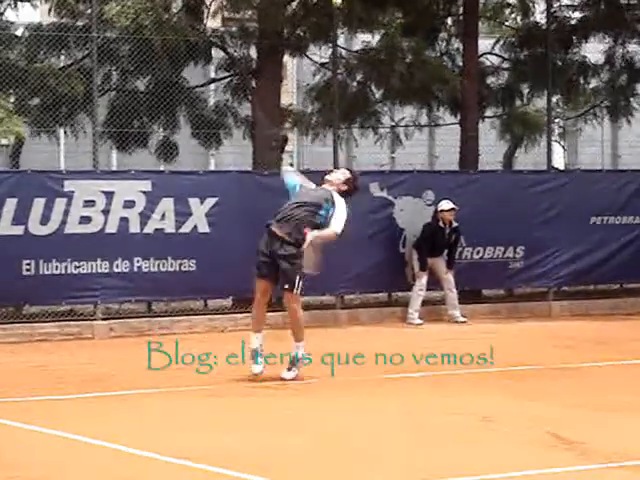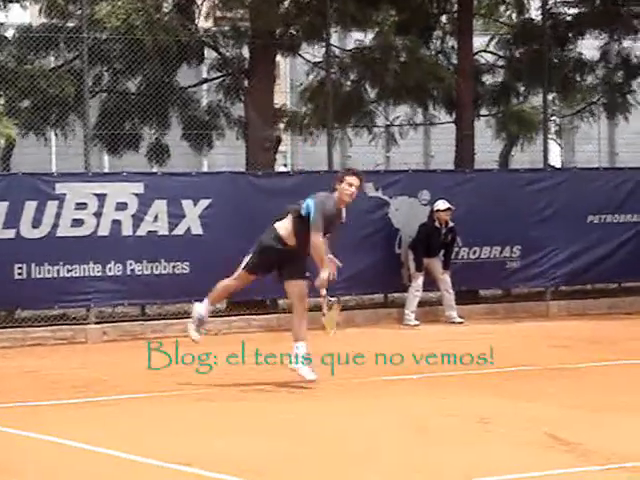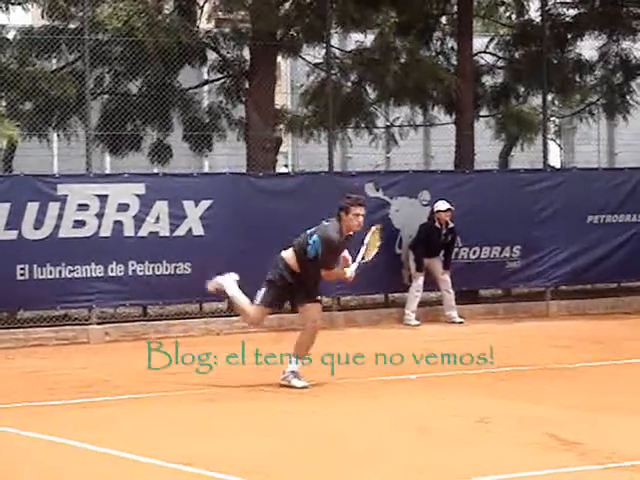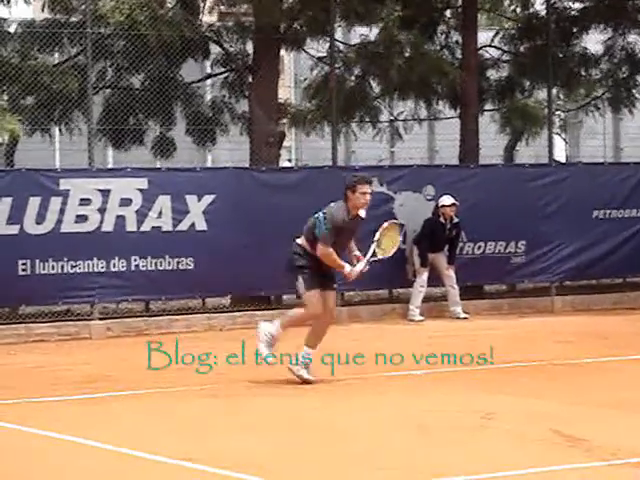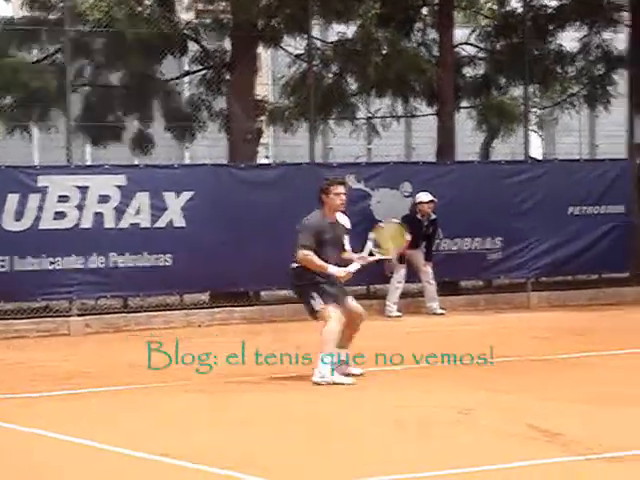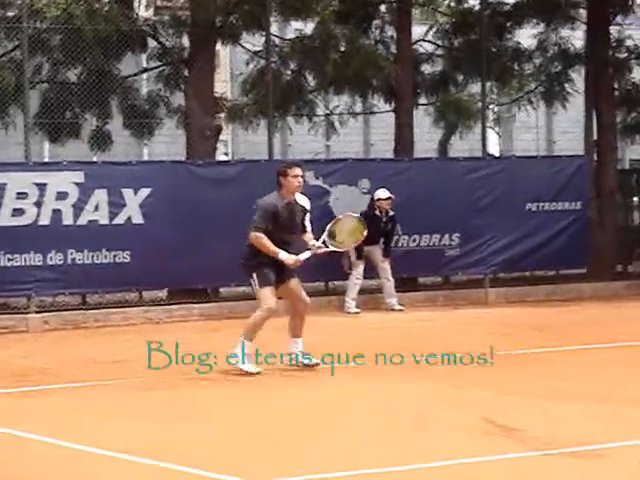
dt=0.2s
person 1, frame 1
left shoulder: (336, 202)
right shoulder: (306, 188)
left elbow: (334, 231)
left wrist: (316, 235)
left hip: (292, 249)
right hip: (271, 239)
left knee: (292, 305)
right knee: (261, 297)
right ankle: (256, 350)
person 1, frame 2
left shoulder: (339, 212)
right shoulder: (325, 202)
right elbow: (315, 238)
left wrist: (325, 257)
right wrist: (322, 270)
left hip: (296, 253)
right hip: (275, 243)
left knee: (300, 303)
right knee: (236, 282)
left ankle: (299, 358)
right ankle: (202, 310)
person 1, frame 3
left shoulder: (343, 231)
right shoulder: (330, 237)
right elbow: (328, 273)
left wrist: (345, 256)
right wrist: (345, 274)
left hip: (306, 278)
right hip: (284, 272)
left knee: (313, 324)
right knee: (254, 319)
left ankle: (291, 371)
right ankle: (228, 284)
person 1, frame 4
left shoulder: (359, 213)
right shoulder: (336, 215)
right elbow: (323, 251)
left wrist: (355, 253)
right wrist: (345, 268)
left hip: (325, 263)
right hip: (305, 258)
left knee: (329, 314)
right knee: (315, 311)
left ankle: (302, 360)
right ankle: (270, 330)
person 1, frame 5
left shoulder: (343, 221)
right shoulder: (312, 223)
left elbow: (343, 252)
right elbow: (303, 256)
left wrist: (356, 258)
right wrist: (331, 269)
left hip: (327, 279)
right hip: (308, 279)
left knee: (357, 314)
right knee: (335, 318)
left ankle: (339, 361)
right ankle: (324, 370)
person 1, frame 6
left shoulder: (303, 203)
right shoulder: (269, 204)
left elbow: (304, 232)
right elbow: (255, 236)
left wrist: (311, 242)
right wrist: (282, 254)
left hip: (280, 262)
right hip: (259, 261)
left knee: (301, 302)
right knee: (268, 306)
left ankle: (297, 352)
right ankle: (242, 352)
person 2, frame 1
left shoulder: (455, 229)
right shoulder: (430, 227)
left elbow: (453, 249)
right elbow: (423, 248)
left wrist: (450, 267)
right wrist: (423, 268)
left hip: (438, 256)
right hip: (420, 255)
left knee: (449, 281)
right knee: (421, 283)
left ankle: (455, 314)
right ankle: (412, 316)
person 2, frame 2
left shoulder: (451, 229)
right shoulder: (426, 227)
left elbow: (449, 249)
right elbow: (419, 248)
left wrist: (446, 267)
right wrist: (419, 269)
left hip: (434, 257)
right hip: (417, 255)
left knee: (446, 282)
right knee: (417, 284)
left ankle: (452, 315)
right ankle: (408, 317)
person 2, frame 3
left shoulder: (451, 229)
right shoulder: (426, 227)
left elbow: (449, 249)
right elbow: (419, 249)
left wrist: (446, 267)
right wrist: (419, 269)
left hip: (435, 257)
right hip: (417, 256)
left knee: (446, 282)
right knee: (417, 284)
left ankle: (452, 315)
right ankle: (409, 317)
person 2, frame 4
left shoulder: (456, 224)
right shoulder: (431, 222)
left elbow: (453, 245)
right elbow: (423, 244)
left wrist: (451, 263)
right wrist: (424, 264)
left hip: (439, 252)
right hip: (421, 251)
left knee: (451, 277)
right knee: (422, 279)
left ankle: (457, 311)
right ankle: (413, 313)
person 2, frame 5
left shoulder: (433, 220)
right shoulder: (408, 219)
left elbow: (430, 241)
left wrist: (428, 259)
right wrist: (401, 260)
left hip: (416, 248)
left knee: (428, 273)
right knee: (399, 275)
left ankle: (433, 306)
right ankle: (390, 309)
person 2, frame 6
left shoulder: (391, 217)
right shoulder: (367, 216)
left elbow: (388, 237)
left wrist: (386, 255)
right wrist: (359, 257)
left hip: (375, 245)
right hip: (358, 244)
left knee: (386, 270)
right knee: (357, 272)
left ankle: (392, 303)
right ankle: (349, 305)
